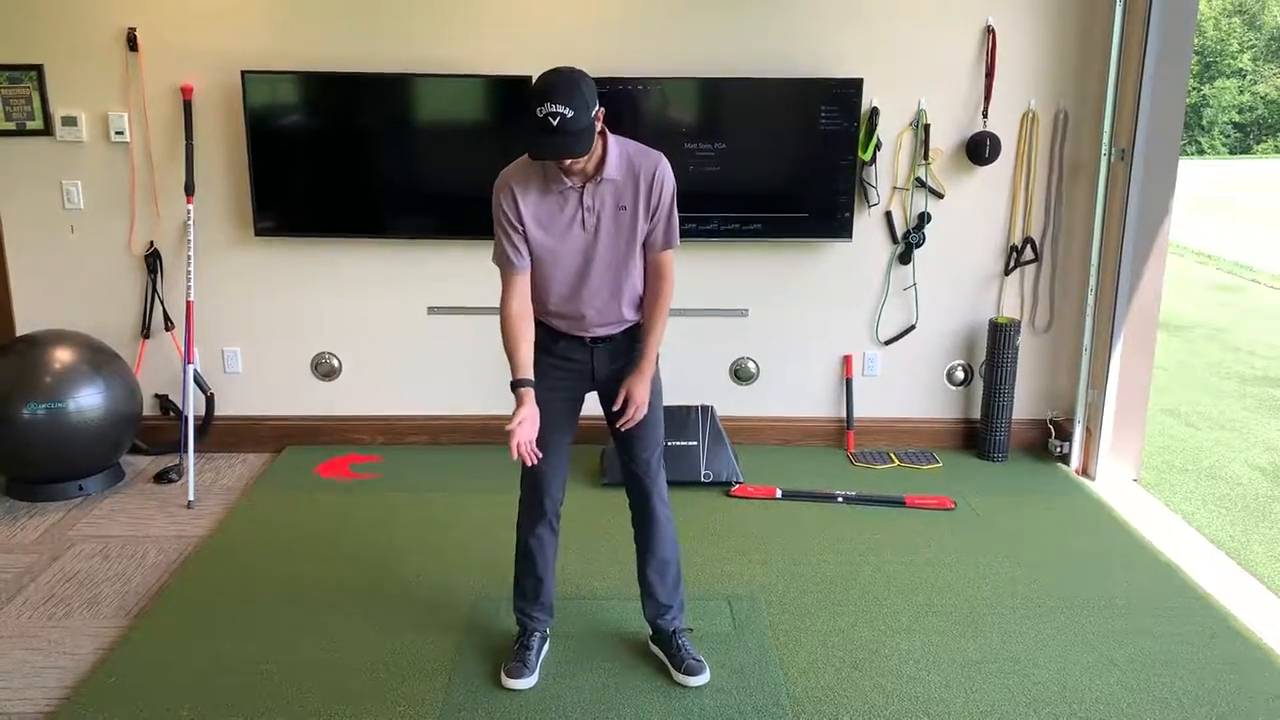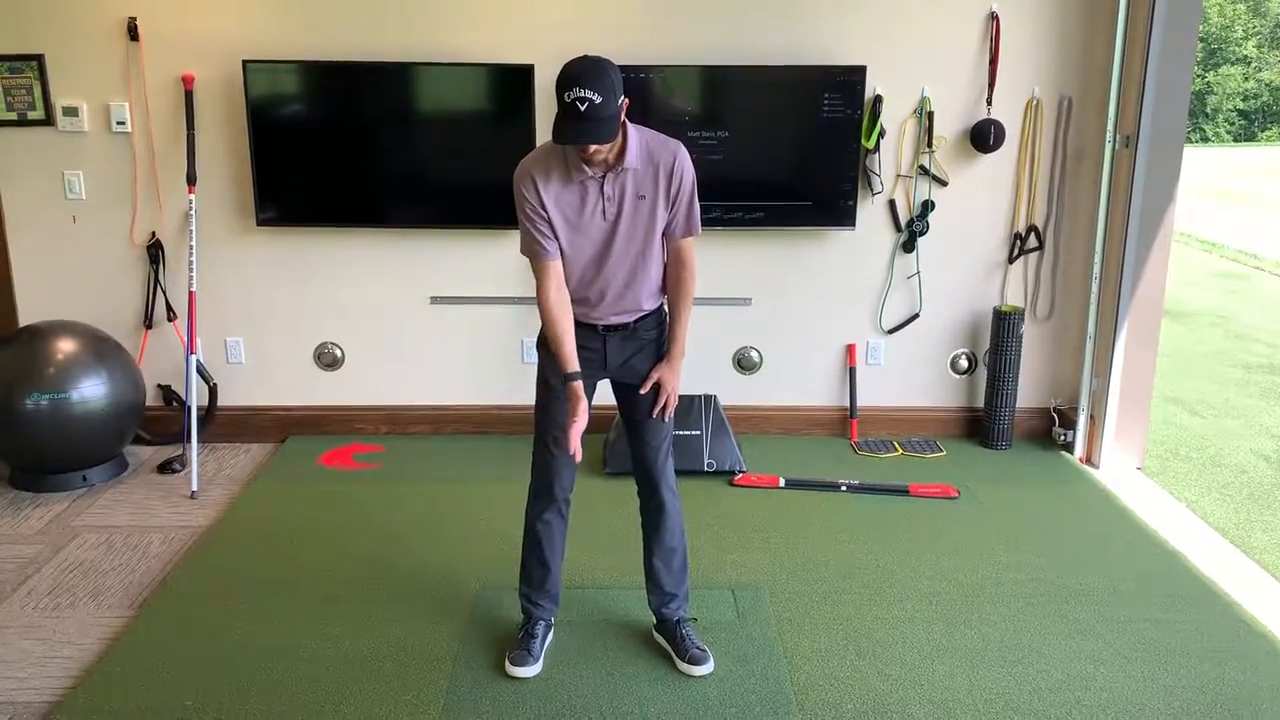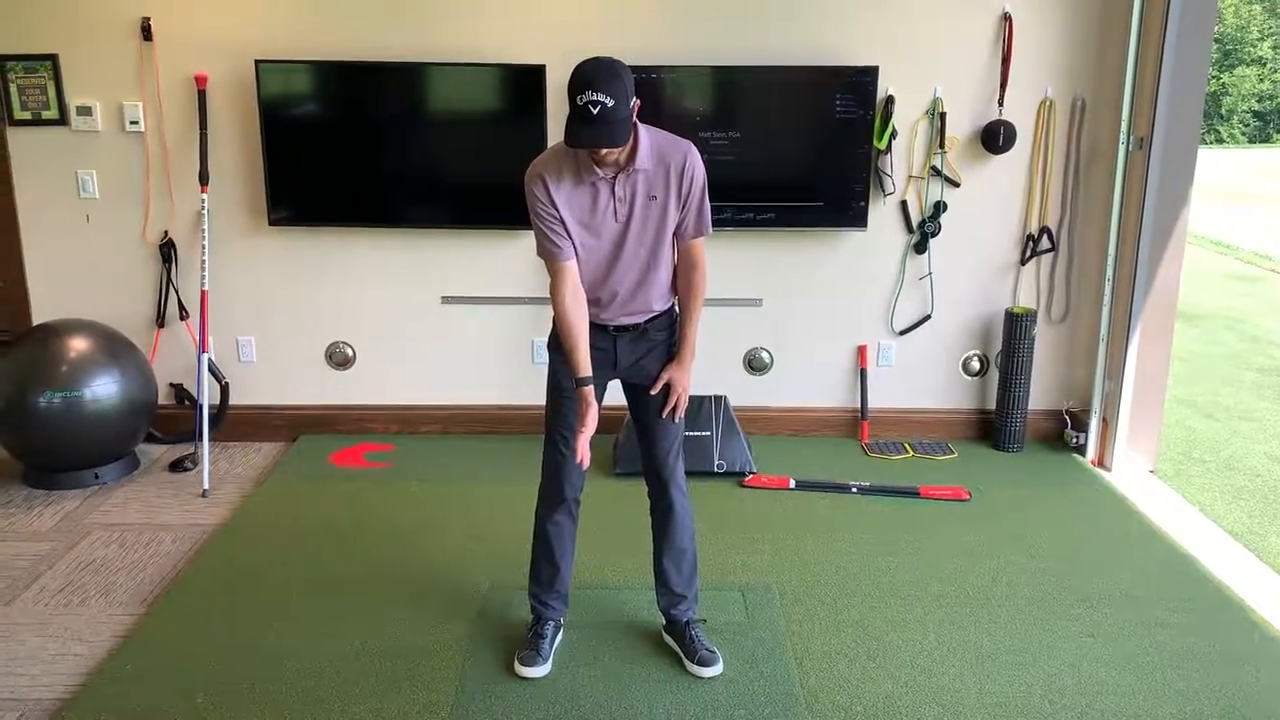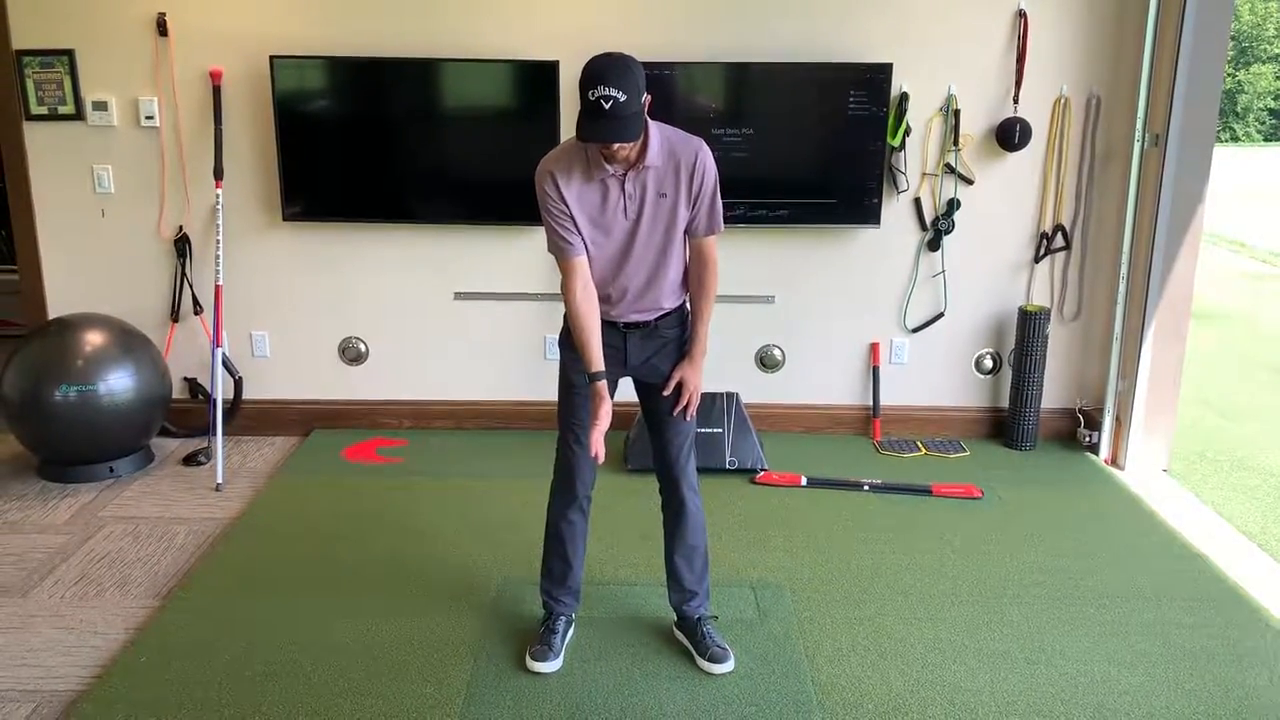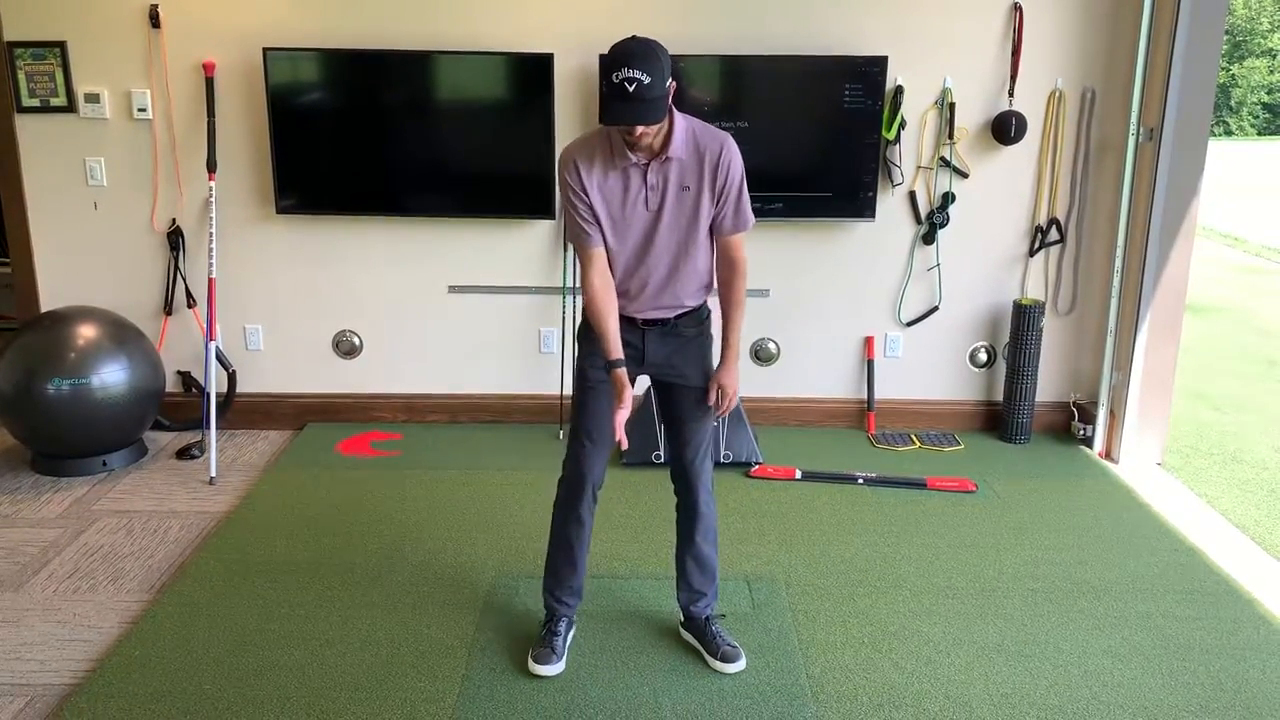
dt=1s
person 1, frame 1
left shoulder: (650, 170)
right shoulder: (514, 186)
left elbow: (661, 274)
right elbow: (516, 293)
left wrist: (645, 369)
right wrist: (525, 394)
left hip: (627, 346)
right hip: (555, 350)
left knee: (650, 493)
right knee: (539, 500)
left ankle: (667, 627)
right ankle: (533, 630)
person 1, frame 2
left shoulder: (669, 160)
right shoulder: (534, 175)
left elbow: (681, 261)
right elbow: (551, 283)
left wrist: (675, 356)
right wrist: (574, 385)
left hip: (643, 335)
right hip: (570, 336)
left knee: (658, 482)
right knee: (550, 486)
left ankle: (671, 617)
right ankle: (537, 618)
person 1, frame 3
left shoulder: (680, 161)
right shoulder: (546, 177)
left elbow: (691, 261)
right elbow: (566, 284)
left wrist: (685, 357)
right wrist: (584, 387)
left hip: (654, 335)
right hip: (581, 336)
left knee: (669, 483)
right knee: (560, 486)
left ankle: (680, 618)
right ankle: (546, 619)
person 1, frame 4
left shoulder: (691, 158)
right shoulder: (556, 173)
left elbow: (704, 259)
right elbow: (577, 280)
left wrist: (697, 355)
right wrist: (597, 383)
left hip: (666, 332)
right hip: (592, 333)
left knee: (680, 480)
right knee: (572, 482)
left ankle: (692, 614)
right ankle: (558, 614)
person 1, frame 5
left shoulder: (716, 152)
right shoulder: (580, 161)
left elbow: (732, 258)
right elbow: (594, 270)
left wrist: (730, 357)
right wrist: (618, 373)
left hip: (685, 332)
right hip: (609, 332)
left knee: (694, 481)
right knee: (580, 478)
left ankle: (698, 612)
right ankle: (560, 614)
